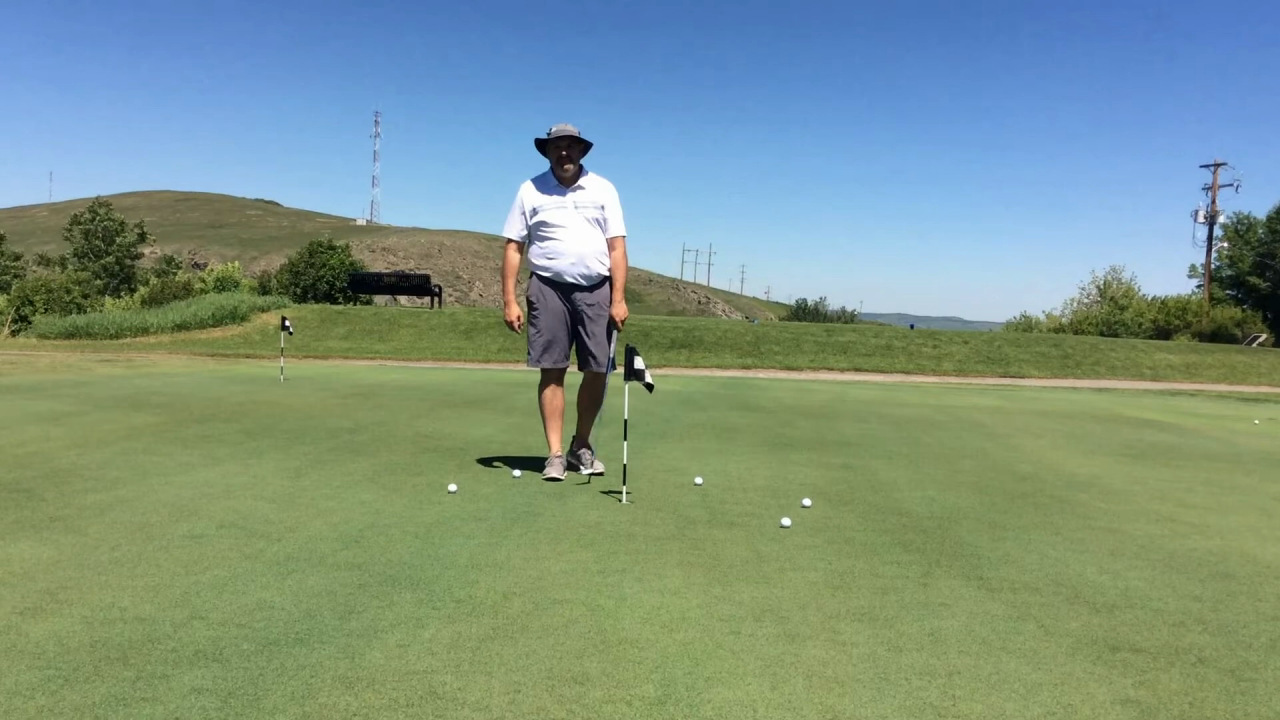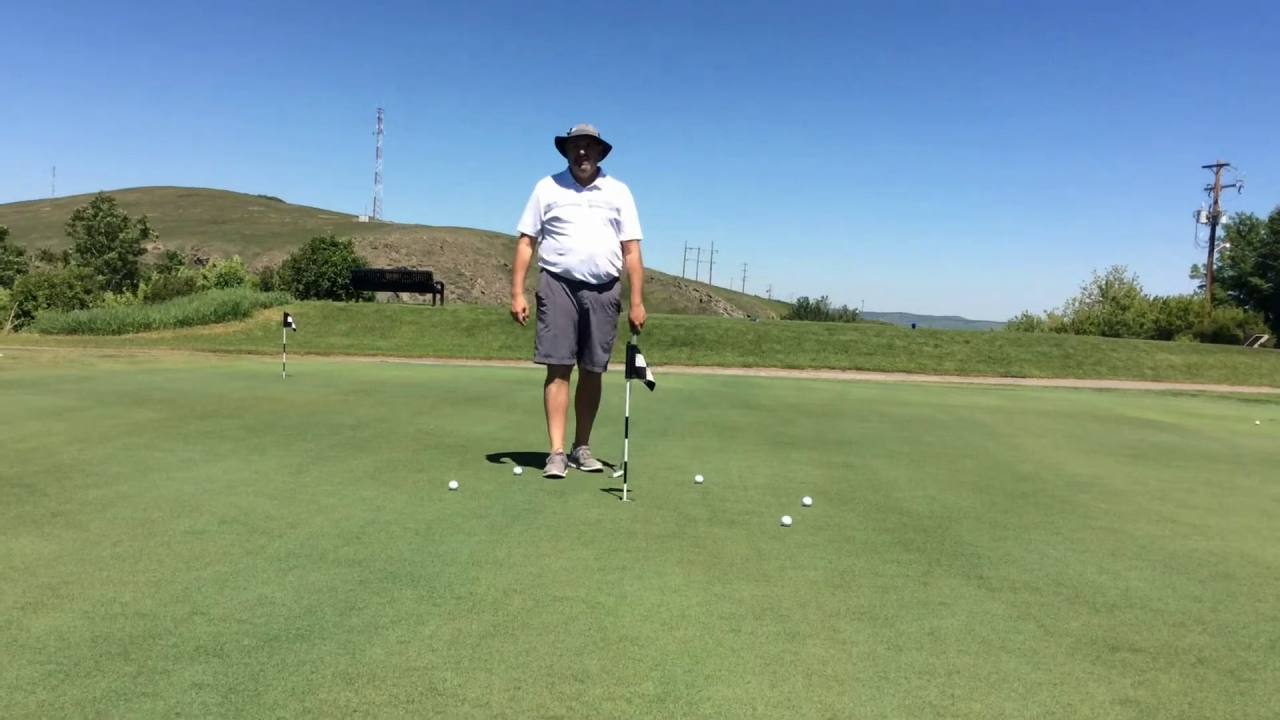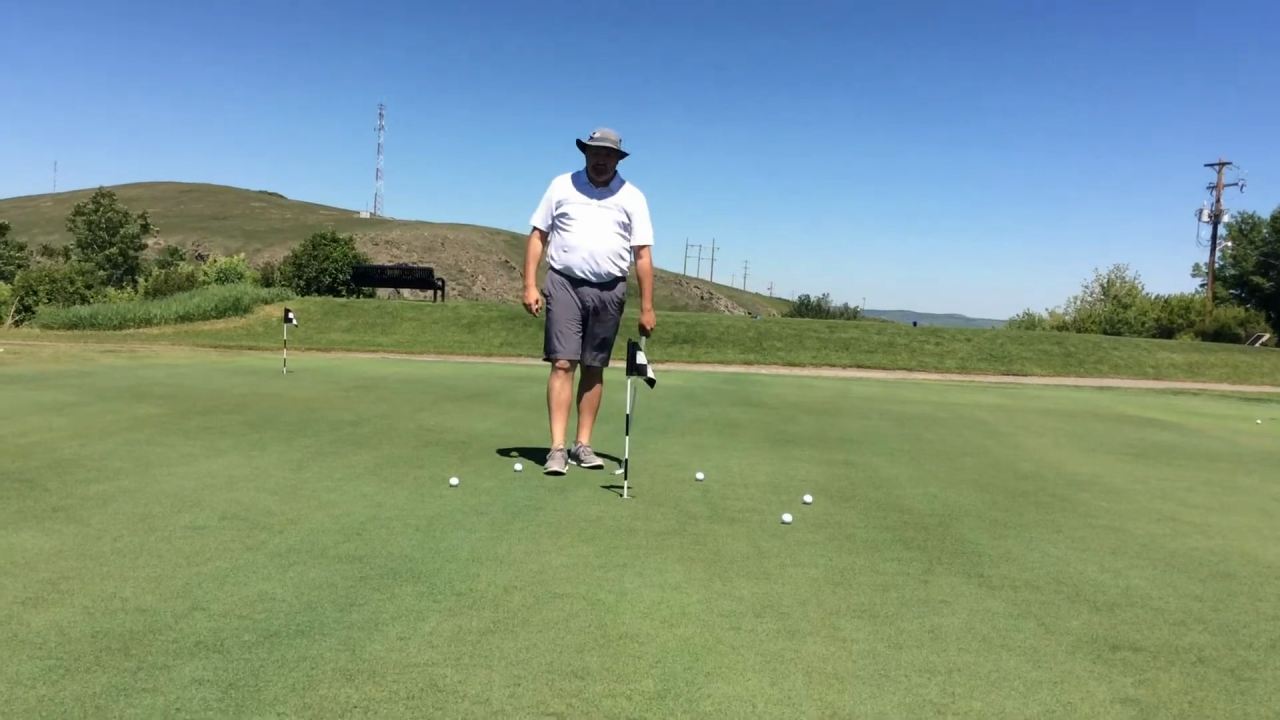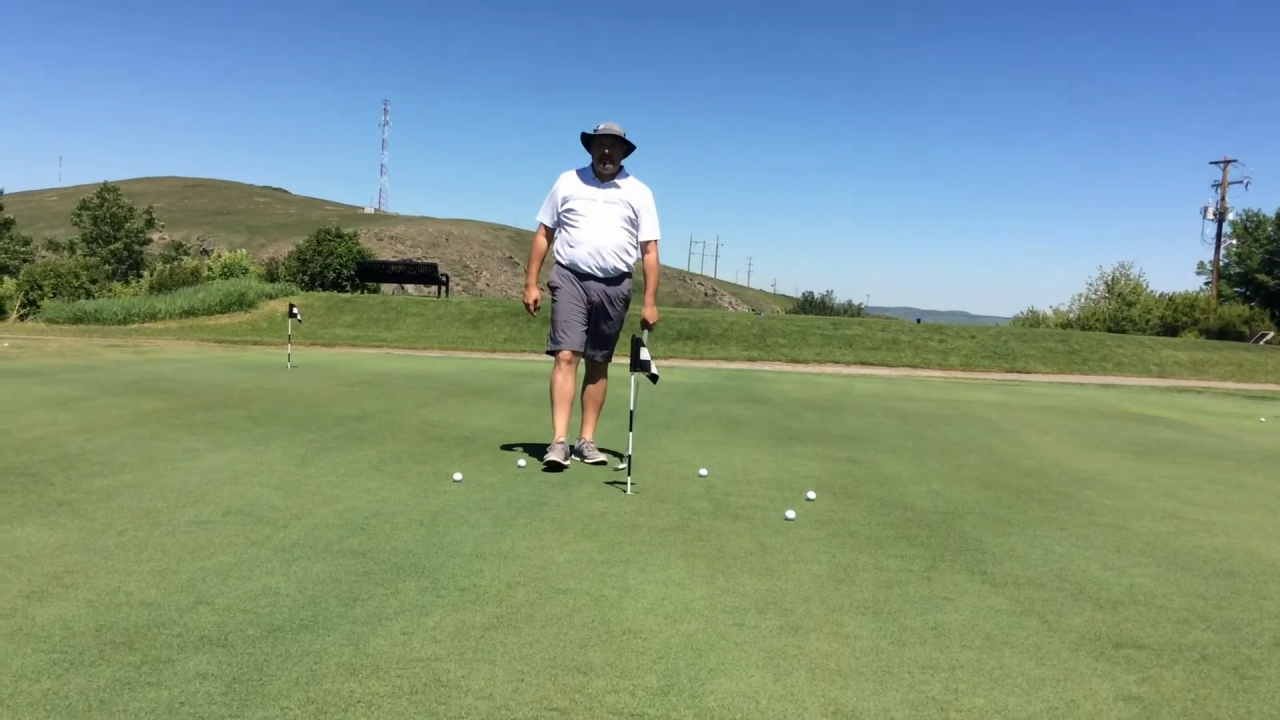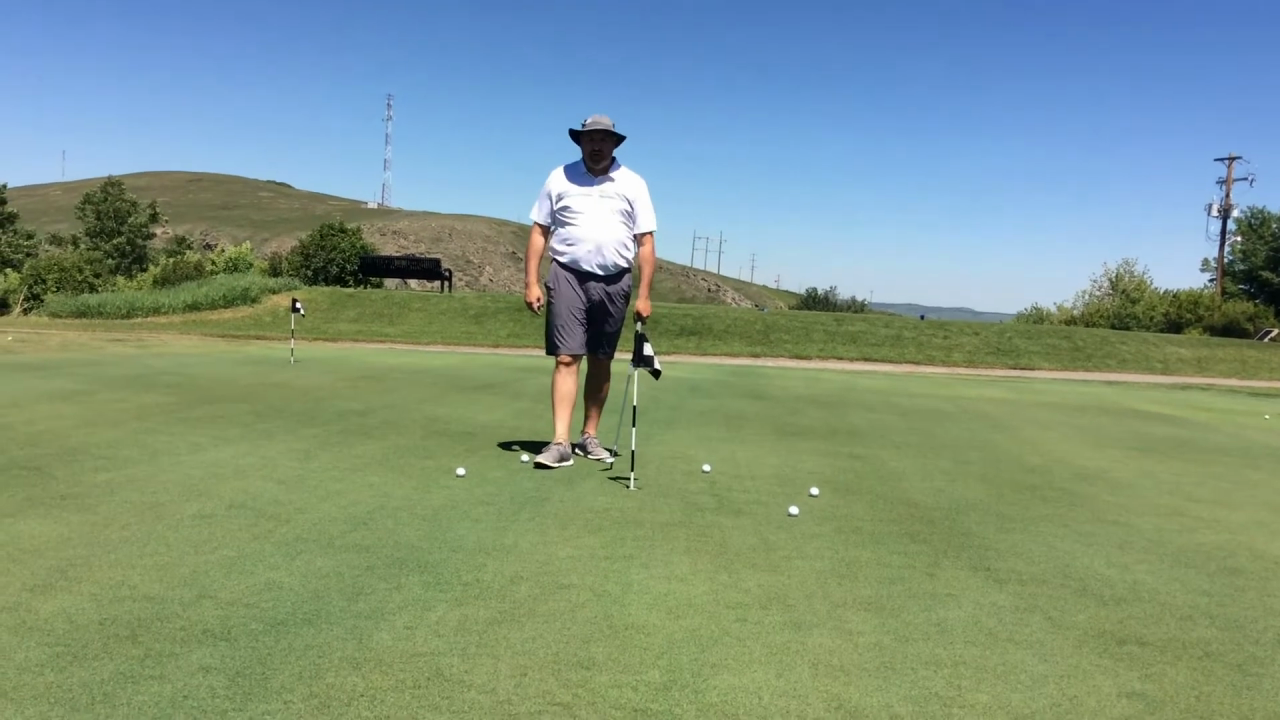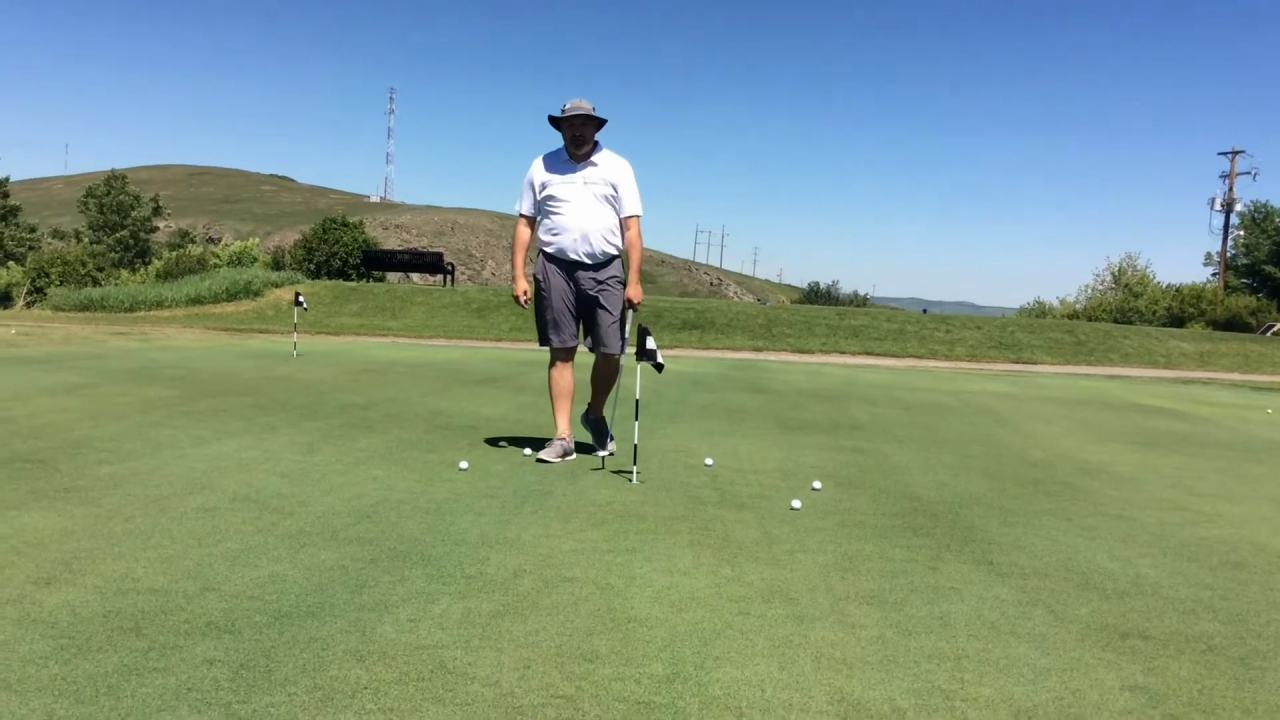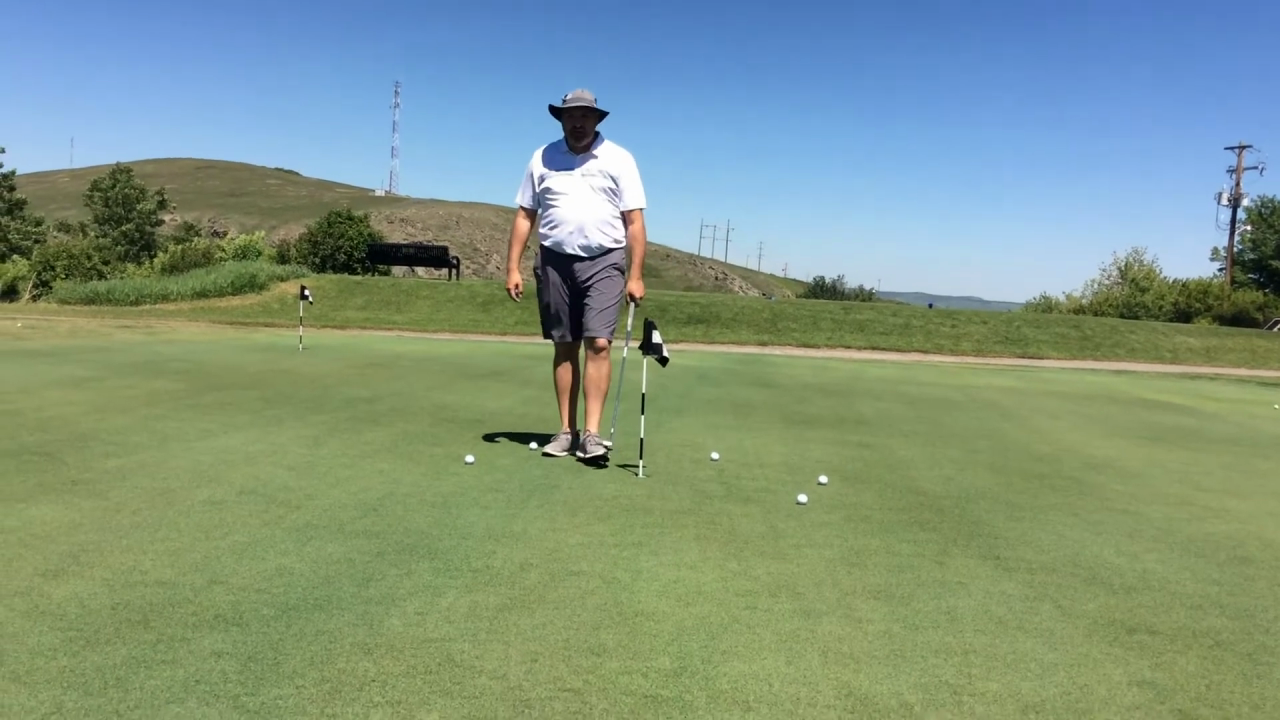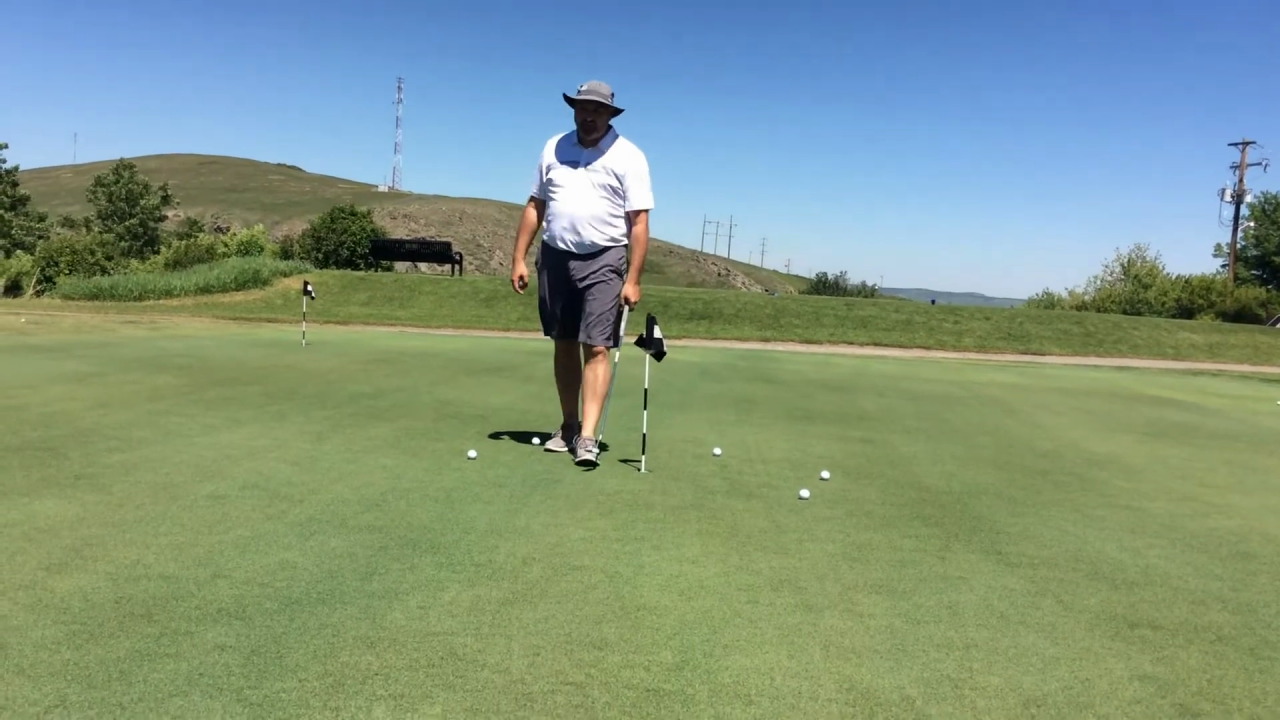
dt=0.4s
person 1, frame 1
left shoulder: (603, 189)
right shoulder: (530, 190)
left elbow: (617, 247)
right elbow: (514, 247)
left wrist: (619, 299)
right wrist: (510, 300)
left hip: (596, 291)
right hip: (549, 289)
left knee: (598, 370)
right knee: (551, 372)
left ankle: (581, 445)
right ankle: (556, 454)
person 1, frame 2
left shoulder: (619, 192)
right shoulder: (547, 188)
left elbow: (631, 250)
right elbow: (526, 242)
left wrist: (637, 301)
right wrist: (517, 292)
left hip: (604, 290)
right hip: (559, 286)
left knee: (592, 372)
right knee: (558, 369)
left ankle: (582, 447)
right ankle: (557, 451)
person 1, frame 3
left shoulder: (632, 197)
right shoulder: (561, 186)
left elbow: (642, 254)
right elbow: (537, 236)
left wrist: (647, 307)
right wrist: (530, 285)
left hip: (609, 290)
right hip: (564, 284)
left knee: (593, 368)
right knee: (562, 364)
left ankle: (582, 444)
right ankle: (558, 447)
person 1, frame 4
left shoulder: (639, 192)
right shoulder: (568, 183)
left elbow: (649, 250)
right elbow: (543, 234)
left wrist: (650, 302)
right wrist: (531, 283)
left hip: (614, 286)
right hip: (570, 279)
left knee: (598, 364)
right knee: (566, 356)
left ankle: (586, 440)
right ankle: (559, 441)
person 1, frame 5
left shoulder: (633, 183)
right shoulder: (559, 178)
left elbow: (645, 242)
right elbow: (539, 232)
left wrist: (644, 294)
right wrist: (532, 281)
left hip: (614, 282)
right hip: (568, 277)
left knee: (601, 361)
right knee: (566, 359)
left ankle: (589, 435)
right ankle: (561, 442)
person 1, frame 6
left shoulder: (617, 167)
right shoulder: (542, 167)
left elbow: (631, 227)
right elbow: (525, 223)
left wrist: (634, 280)
right wrist: (519, 274)
left hip: (605, 270)
right hip: (557, 268)
left knee: (609, 353)
right knee: (561, 353)
left ankle: (595, 413)
right ankle: (563, 437)
person 1, frame 7
left shoulder: (619, 159)
right shoulder: (542, 158)
left elbow: (635, 221)
right elbow: (525, 215)
left wrist: (636, 275)
right wrist: (512, 267)
left hip: (604, 262)
right hip: (555, 262)
left knee: (598, 344)
right knee: (564, 347)
left ankle: (591, 433)
right ankle: (567, 430)
person 1, frame 8
left shoulder: (628, 156)
right shoulder: (554, 148)
left elbow: (639, 222)
right elbow: (535, 206)
left wrist: (633, 279)
right wrist: (519, 258)
left hip: (603, 262)
right hip: (555, 258)
left knee: (597, 348)
right knee: (564, 345)
left ankle: (587, 438)
right ankle: (569, 424)
